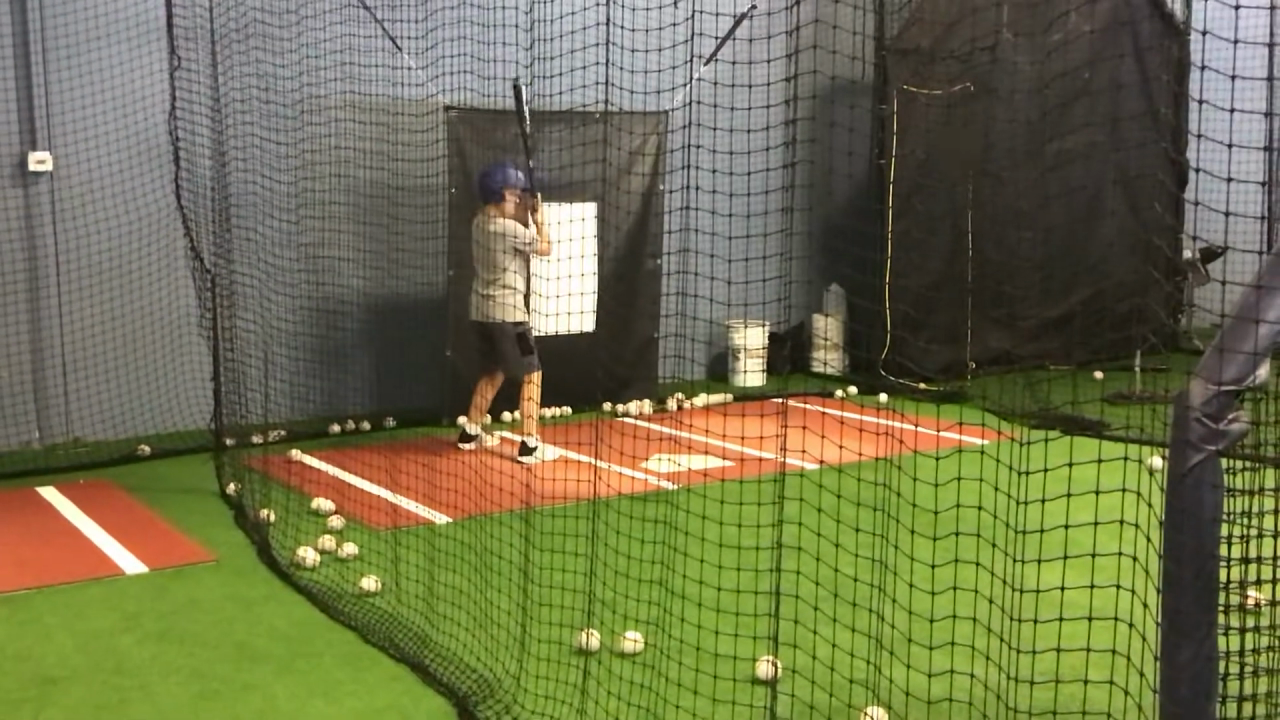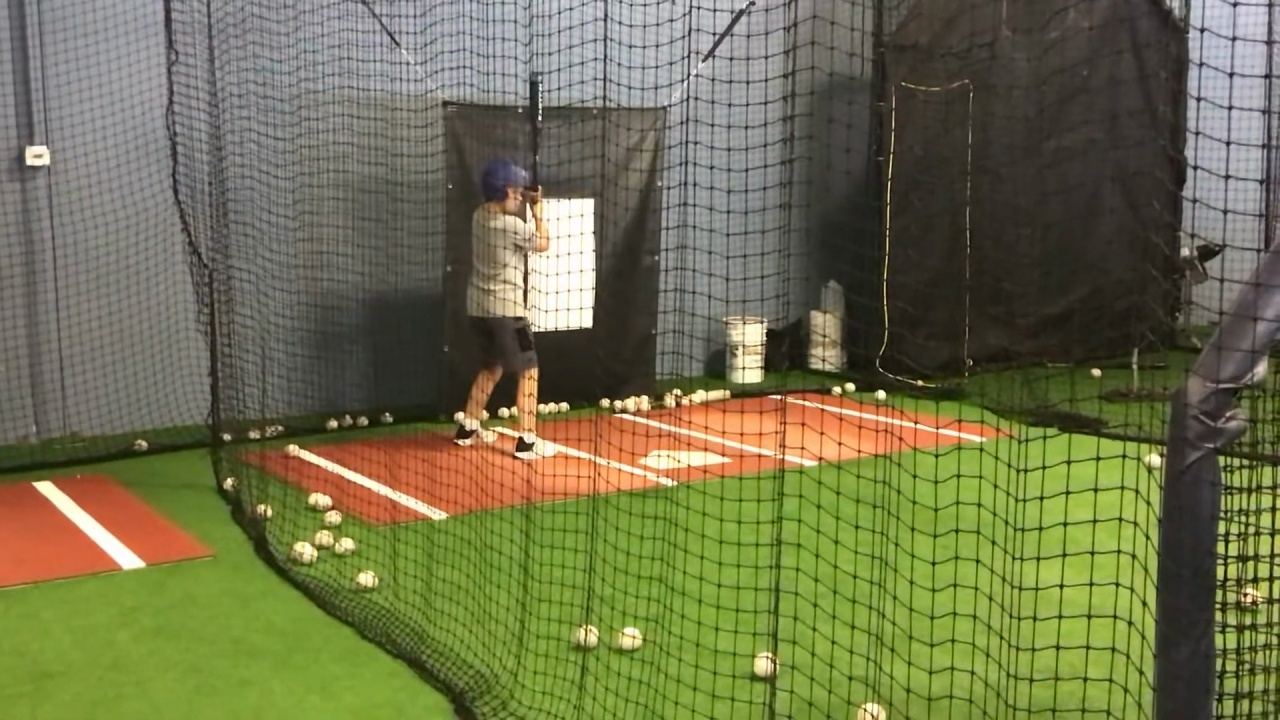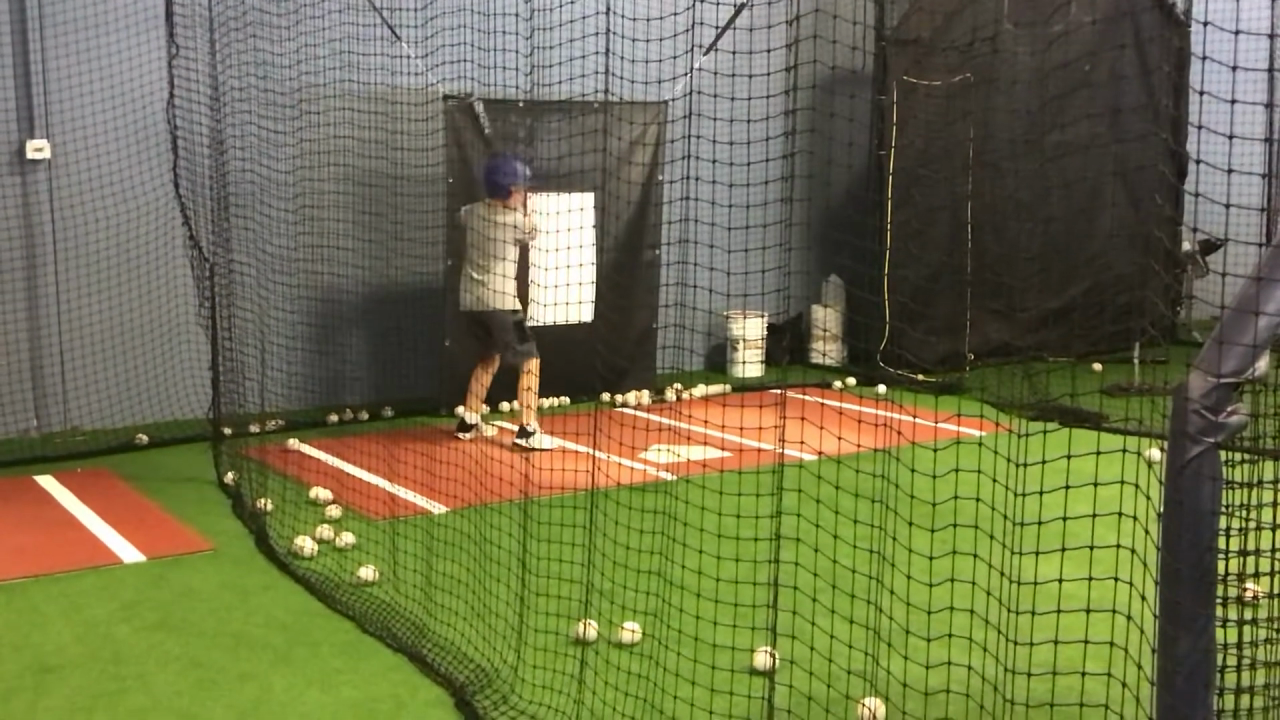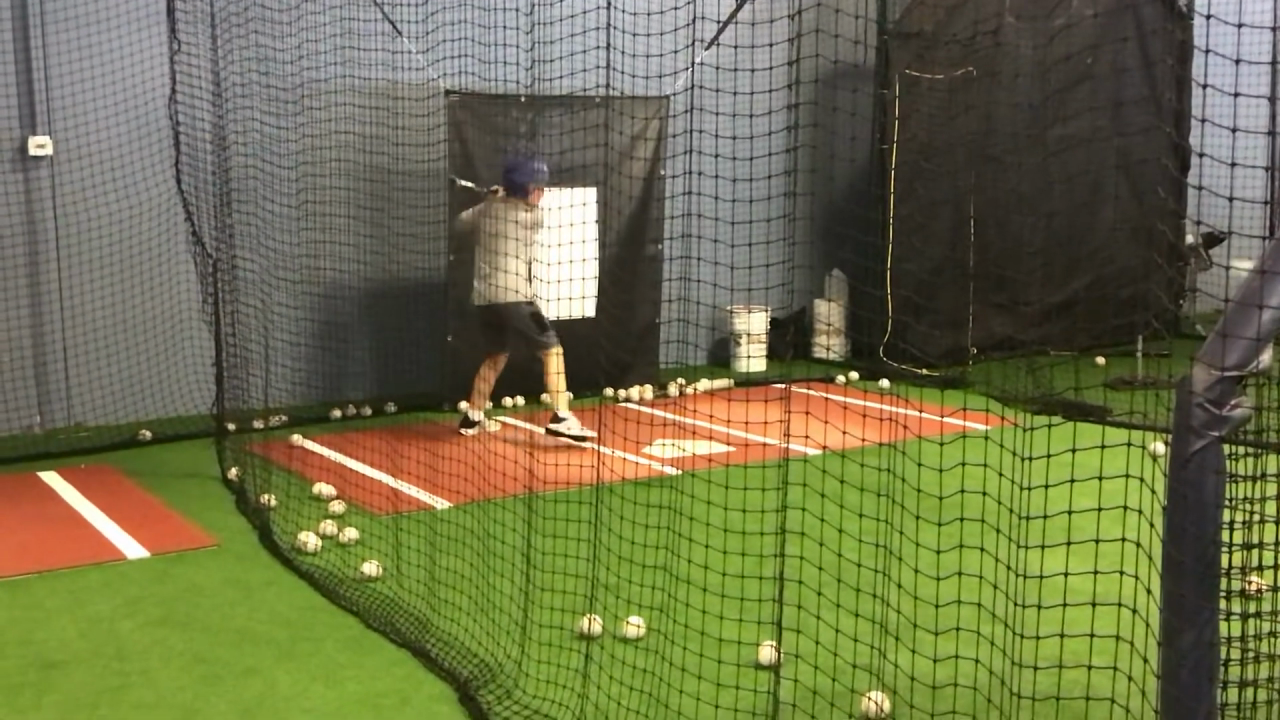
dt=0.4s
person 1, frame 1
left shoulder: (479, 223)
right shoulder: (511, 229)
right elbow: (545, 248)
left wrist: (524, 215)
right wrist: (538, 218)
left hip: (481, 312)
right hip: (507, 314)
left knee: (493, 373)
right knee: (531, 374)
left ankle: (470, 432)
right ankle: (530, 444)
person 1, frame 2
left shoulder: (479, 216)
right shoulder: (514, 225)
right elbow: (543, 244)
left wrist: (524, 205)
right wrist: (538, 211)
left hip: (477, 307)
right hip: (506, 309)
left knee: (492, 367)
right knee: (528, 370)
left ankle: (468, 427)
right ankle: (527, 440)
person 1, frame 3
left shoulder: (473, 211)
right shoulder: (518, 220)
right elbow: (531, 235)
left wrist: (497, 202)
right wrist: (519, 209)
left hip: (470, 302)
right hip: (500, 303)
left knee: (490, 358)
right knee: (530, 359)
left ankle: (469, 422)
right ankle: (528, 428)
person 1, frame 4
left shoulder: (485, 209)
right shoulder: (531, 217)
left elbow: (462, 224)
right wrist: (504, 197)
left hip: (483, 298)
right hip: (513, 298)
left knee: (496, 356)
right knee: (552, 349)
left ankle: (472, 418)
right ankle: (562, 417)
